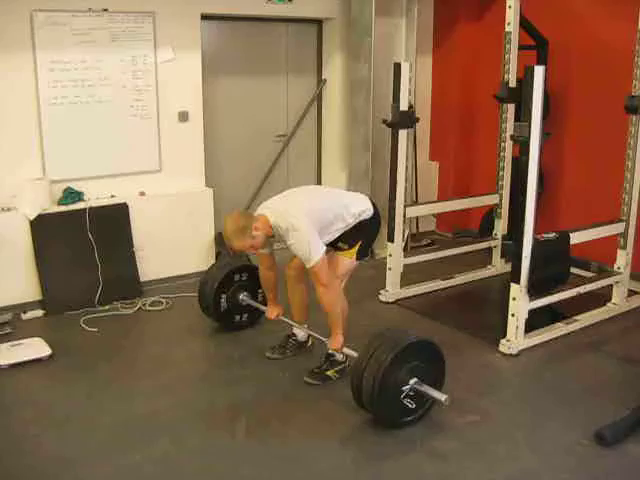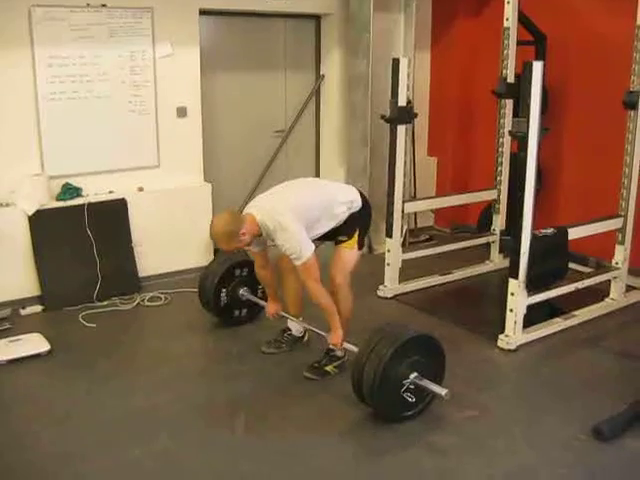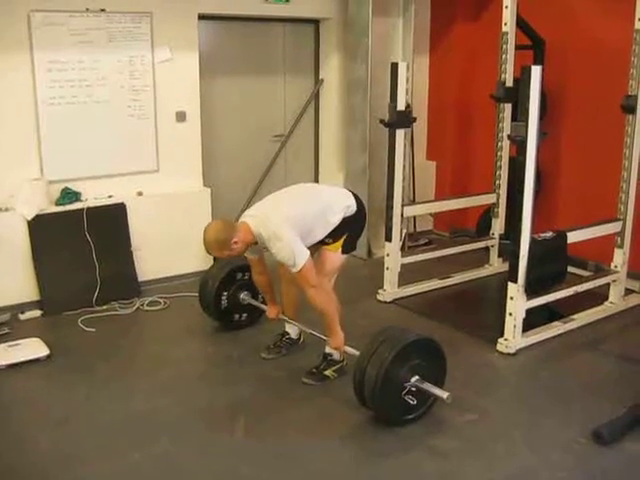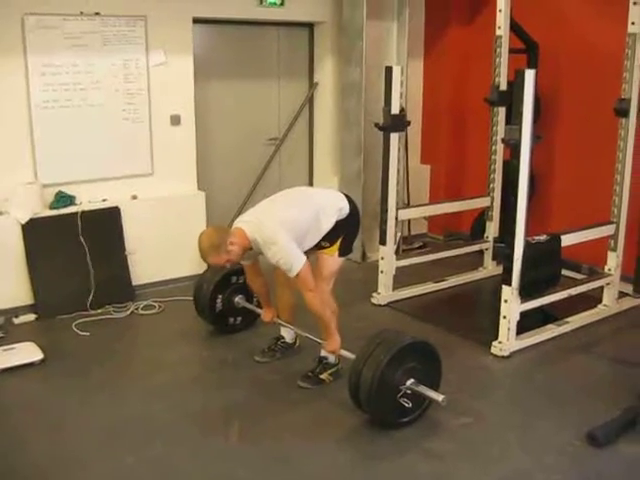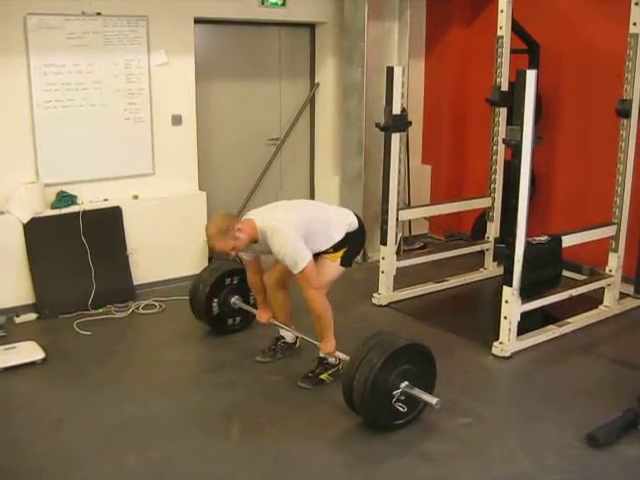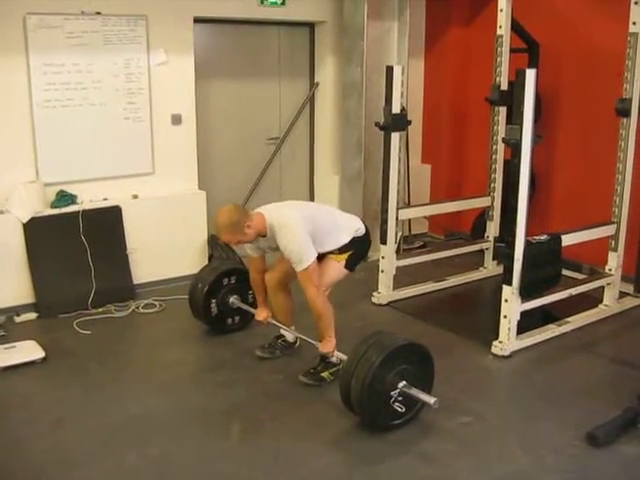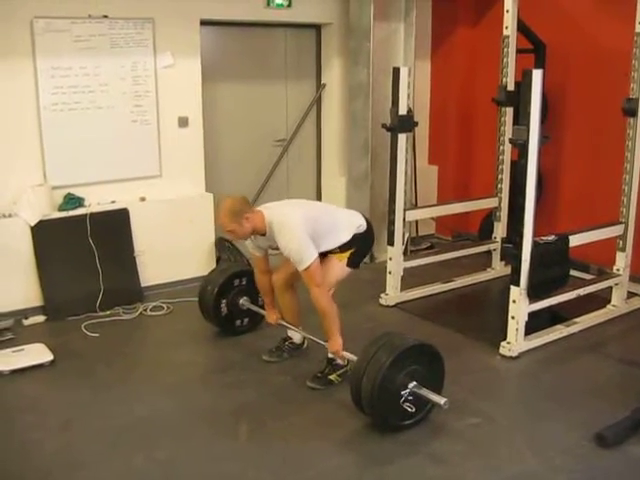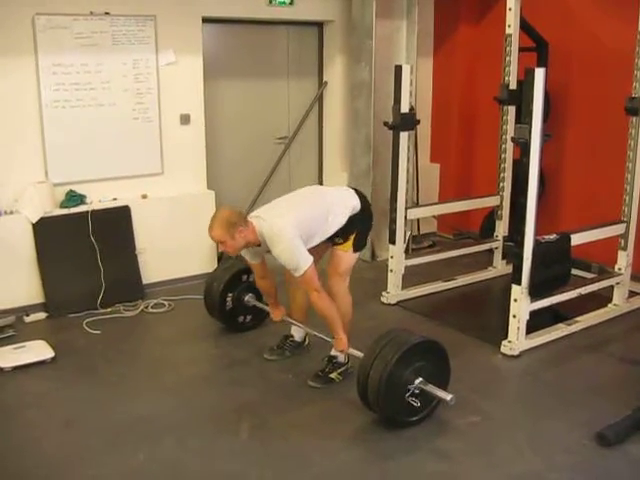
dt=0.4s
person 1, frame 1
left shoulder: (296, 230)
right shoulder: (259, 221)
left elbow: (324, 285)
right elbow: (267, 268)
left wrist: (337, 334)
right wrist: (272, 303)
left hip: (362, 218)
right hip: (336, 214)
left knee: (332, 283)
right knee: (293, 270)
left ankle: (337, 357)
right ankle: (299, 337)
person 1, frame 2
left shoulder: (284, 229)
right shoulder: (249, 221)
left elbow: (313, 282)
right elbow: (262, 266)
left wrist: (336, 328)
right wrist: (273, 299)
left hip: (351, 209)
right hip: (324, 206)
left knee: (338, 279)
right knee: (286, 264)
left ankle: (336, 352)
right ankle: (295, 332)
person 1, frame 3
left shoulder: (278, 238)
right shoulder: (244, 228)
left elbow: (312, 288)
right elbow: (260, 272)
left wrist: (336, 332)
right wrist: (272, 303)
left hip: (347, 212)
right hip: (321, 208)
left knee: (321, 280)
right knee: (286, 270)
left ankle: (335, 357)
right ankle: (292, 334)
person 1, frame 4
left shoulder: (274, 242)
right shoulder: (238, 234)
left elbow: (310, 292)
right elbow: (254, 276)
left wrist: (333, 336)
right wrist: (267, 307)
left hip: (341, 215)
right hip: (314, 211)
left knee: (319, 286)
right knee: (282, 275)
left ankle: (330, 360)
right ankle: (287, 339)
person 1, frame 5
left shoulder: (281, 236)
right shoulder: (245, 231)
left elbow: (313, 289)
right elbow: (254, 273)
left wrist: (328, 339)
right wrist: (263, 307)
left hip: (347, 232)
right hip: (319, 231)
left knee: (311, 290)
right knee: (272, 279)
left ankle: (330, 361)
right ankle: (288, 339)
person 1, frame 6
left shoulder: (289, 232)
right shoulder: (251, 227)
left elbow: (313, 288)
right elbow: (257, 272)
left wrist: (329, 338)
right wrist: (262, 305)
left hip: (352, 237)
right hip: (322, 235)
left knee: (316, 290)
right knee: (273, 279)
left ankle: (330, 359)
right ankle: (288, 338)
person 1, frame 7
left shoulder: (288, 231)
right shoulder: (253, 228)
left elbow: (317, 287)
right elbow: (262, 273)
left wrist: (335, 337)
right wrist: (270, 307)
left hip: (355, 233)
right hip: (328, 231)
left knee: (322, 289)
right knee: (280, 280)
left ankle: (338, 361)
right ankle: (295, 340)
person 1, frame 8
left shoulder: (281, 241)
right shoulder: (249, 233)
left elbow: (315, 291)
right elbow: (262, 277)
left wrist: (339, 335)
right wrist: (275, 306)
left hip: (352, 210)
right hip: (325, 207)
left knee: (335, 283)
right knee: (296, 276)
left ankle: (339, 359)
right ankle: (297, 337)
